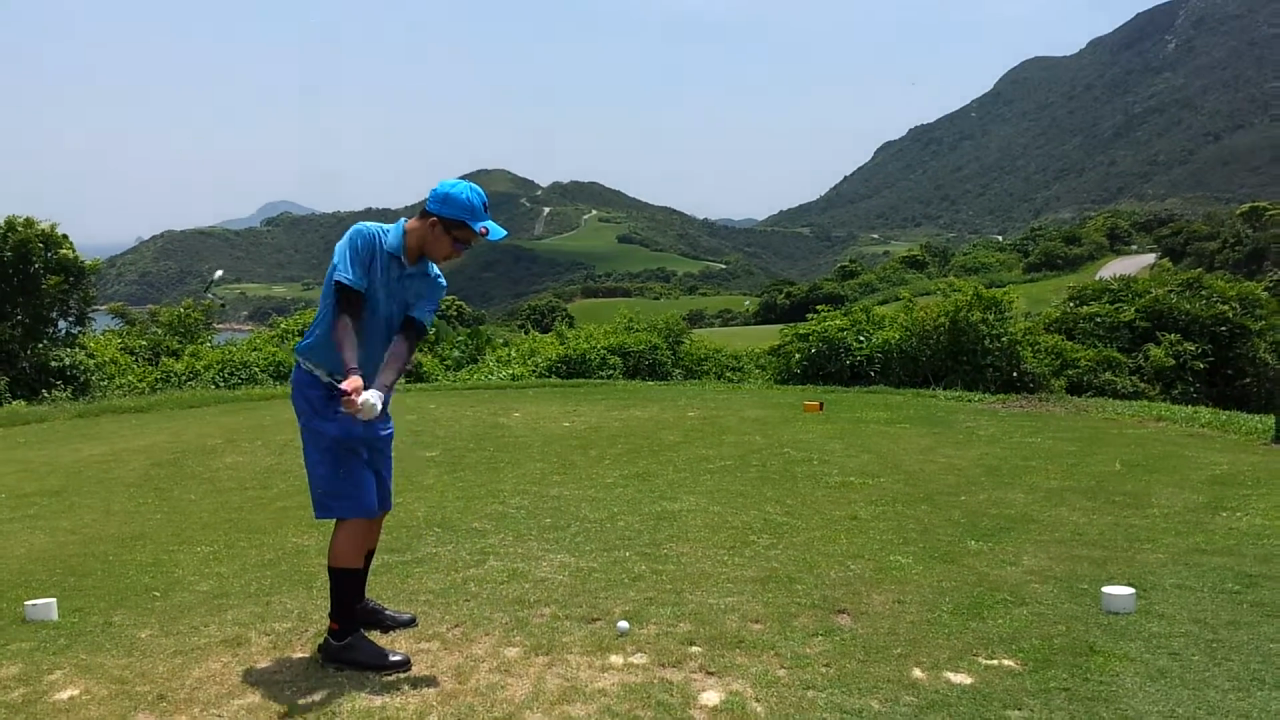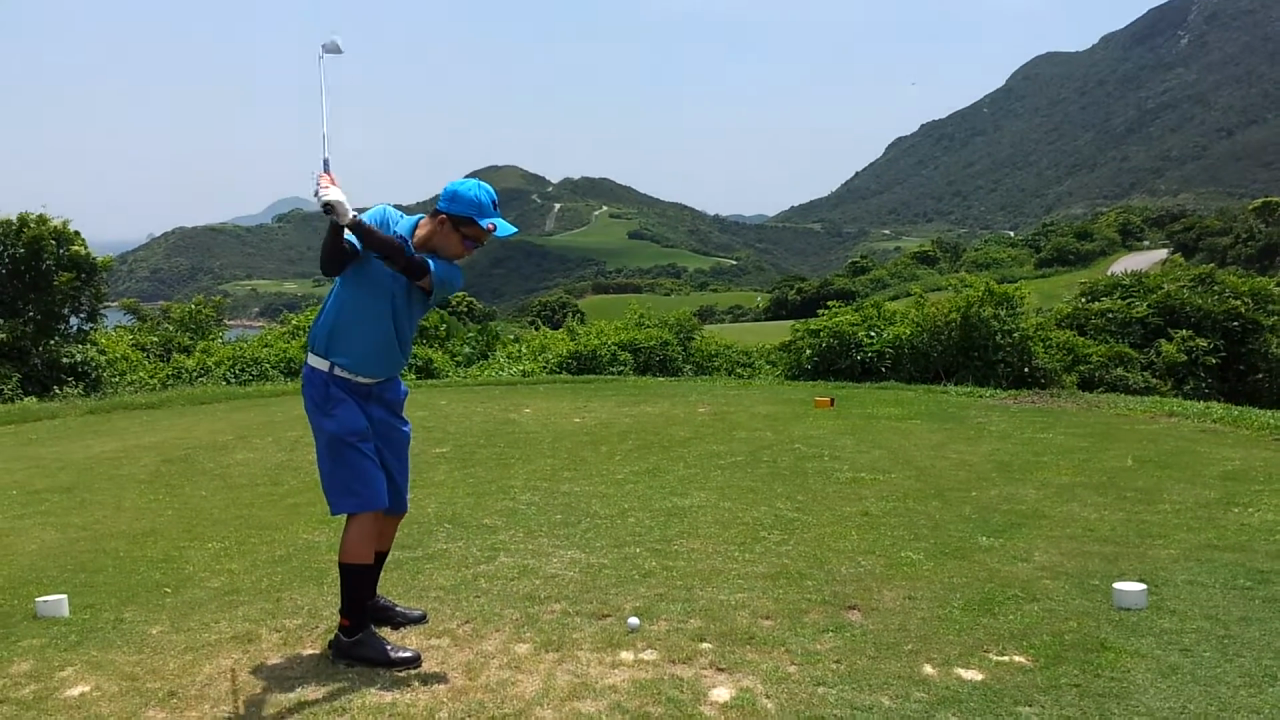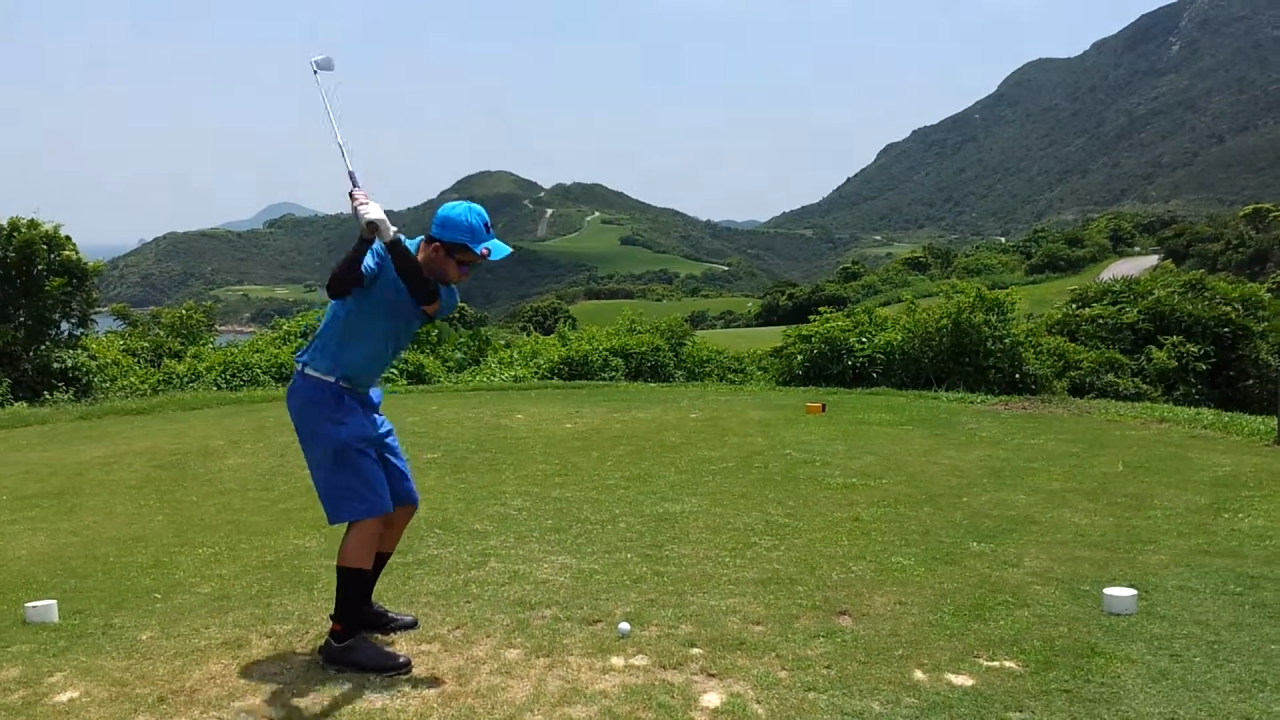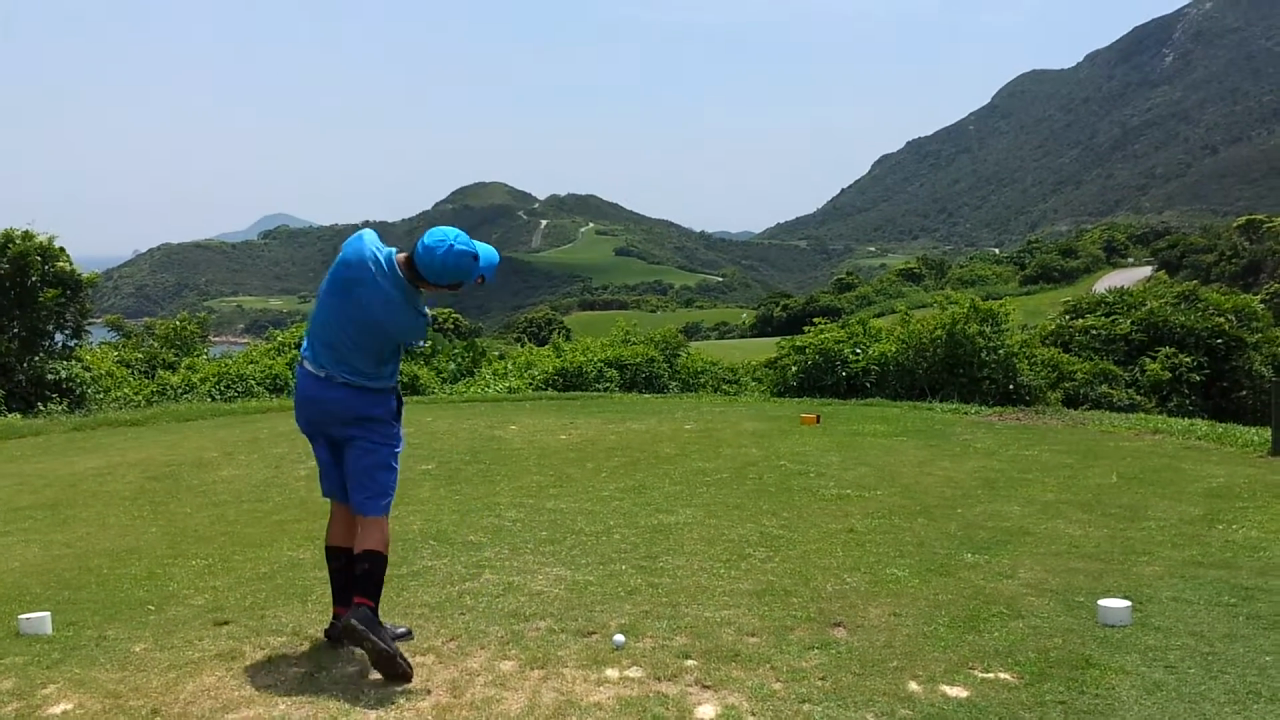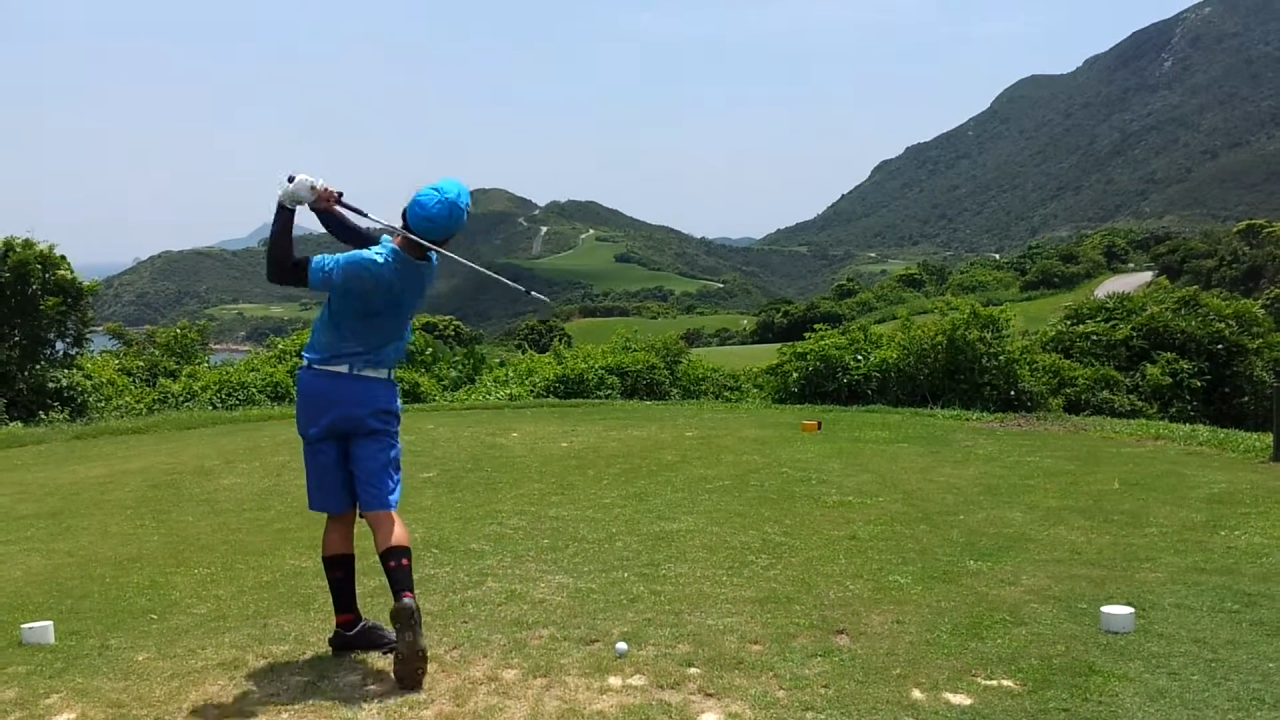
dt=0.3s
person 1, frame 1
left shoulder: (431, 282)
right shoulder: (364, 239)
left elbow: (405, 341)
right elbow: (344, 314)
left wrist: (378, 391)
right wrist: (351, 375)
left hip: (367, 393)
right hip: (324, 387)
left knee: (375, 506)
right knee: (355, 507)
left ankle: (354, 604)
right ankle: (341, 635)
person 1, frame 2
left shoulder: (446, 273)
right shoulder: (383, 221)
left elbow: (411, 265)
right elbow: (332, 264)
left wrist: (352, 217)
right wrist: (340, 216)
left hip: (383, 390)
right hip: (333, 385)
left knee: (391, 507)
right knee: (368, 507)
left ankle: (365, 602)
right ankle: (351, 634)
person 1, frame 3
left shoulder: (443, 294)
right shoulder: (380, 252)
left elbow: (422, 294)
right elbow: (338, 287)
left wrist: (388, 236)
right wrist: (371, 235)
left hip: (358, 395)
right hip: (321, 393)
left knee: (401, 505)
right knee: (369, 512)
left ankle: (358, 607)
right ankle: (344, 637)
person 1, frame 4
left shoulder: (363, 244)
right shoulder: (412, 319)
left hip: (313, 388)
right hip: (367, 405)
left knee: (343, 503)
right knee: (371, 512)
left ankle: (344, 617)
right ankle: (362, 613)
person 1, frame 5
left shoulder: (361, 267)
right shoulder: (426, 268)
left elbow: (280, 272)
right elbow: (371, 242)
left wrist: (289, 204)
right wrist: (323, 204)
left hip: (320, 390)
right hip: (374, 395)
left knee: (338, 512)
right knee: (382, 506)
left ankle: (347, 625)
right ankle: (405, 602)
